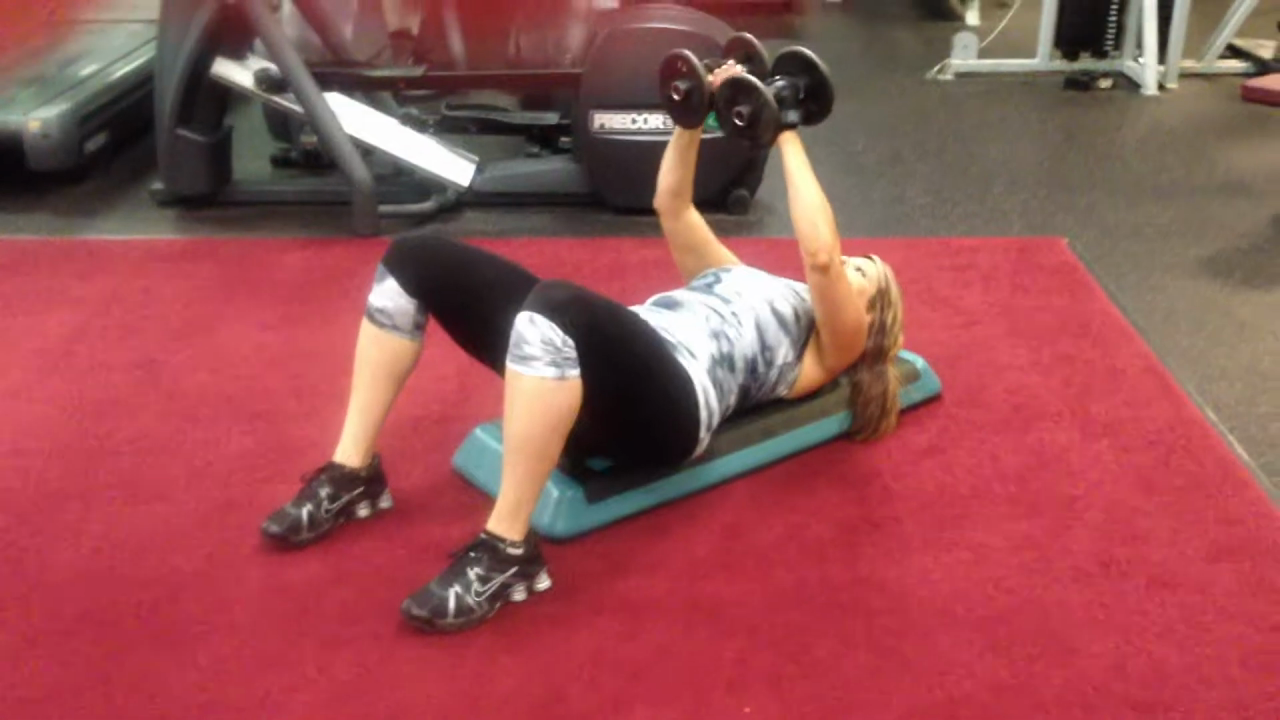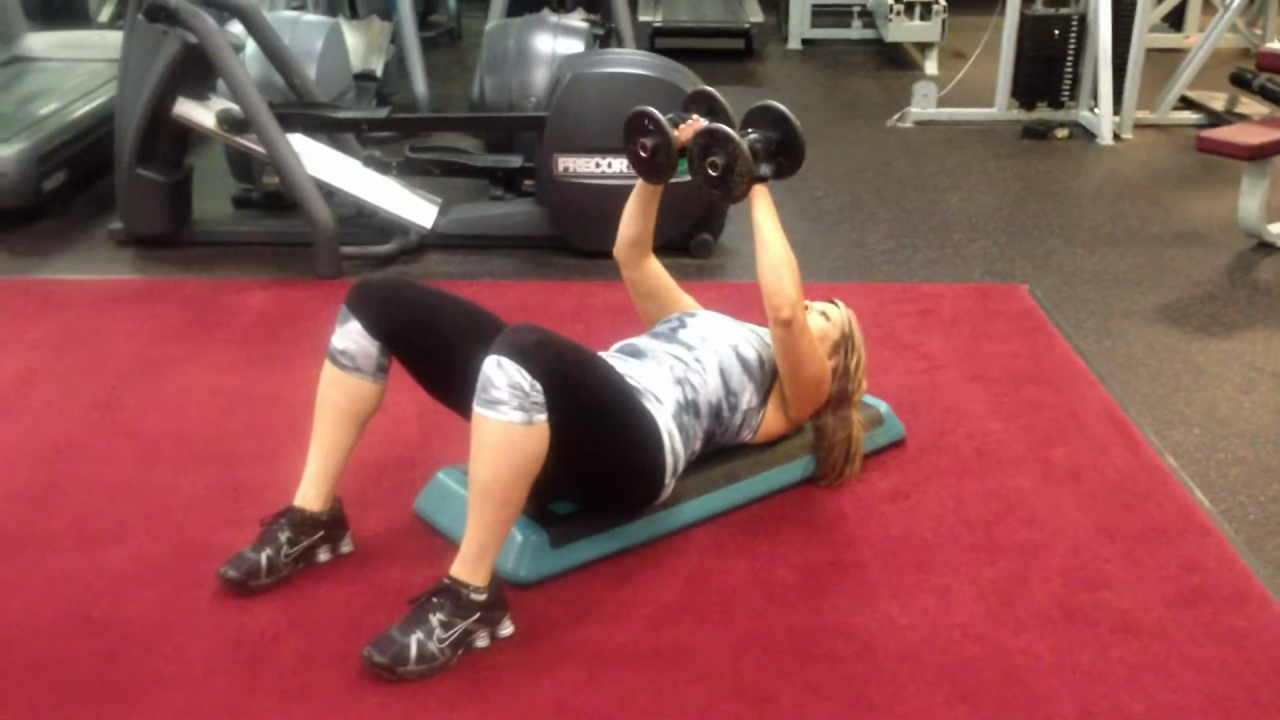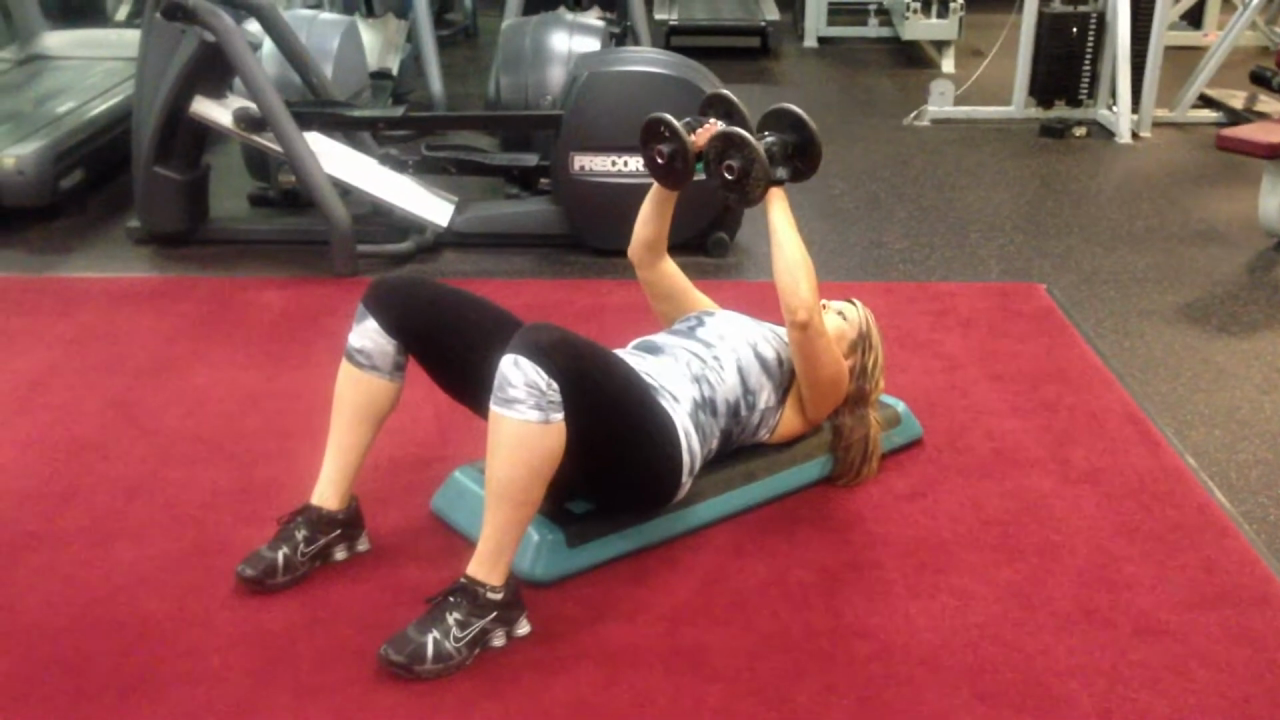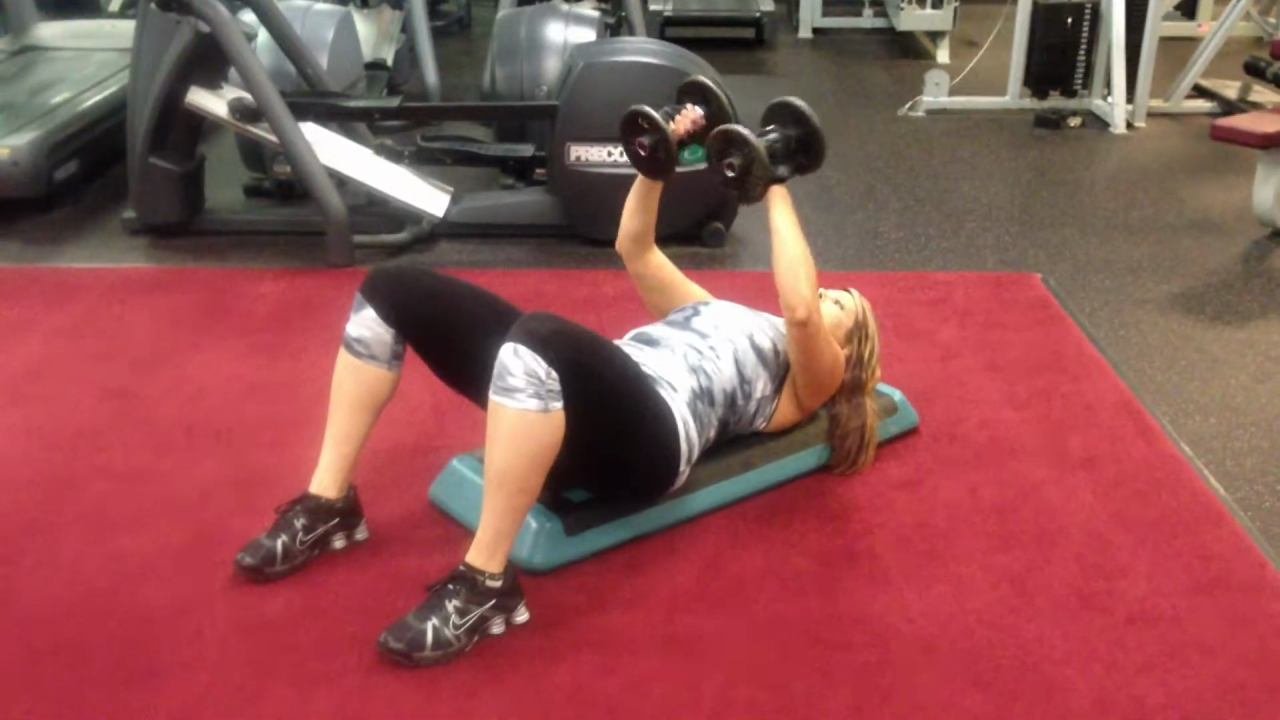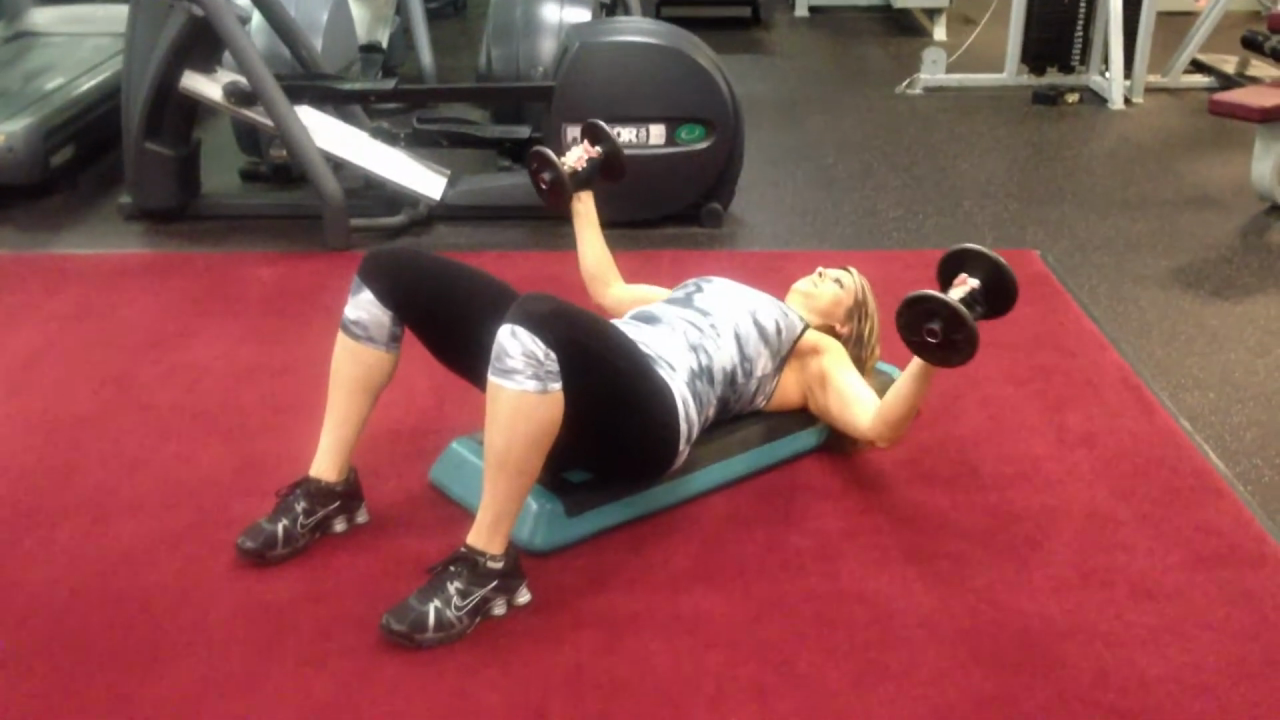
dt=1s
person 1, frame 1
left shoulder: (834, 342)
right shoulder: (750, 283)
left elbow: (819, 253)
right elbow: (673, 208)
left wrist: (788, 138)
left hip: (670, 398)
right hip: (599, 363)
left knee: (554, 304)
right knee: (413, 259)
left ankle: (507, 550)
right ankle: (352, 474)
person 1, frame 2
left shoulder: (797, 389)
right shoulder: (710, 324)
left elbow: (784, 309)
right elbow: (633, 256)
left wrist: (759, 193)
left hip: (635, 444)
right hip: (563, 404)
left knee: (522, 348)
right knee: (377, 300)
left ankle: (469, 597)
right ankle: (313, 518)
person 1, frame 3
left shoulder: (816, 389)
right shoulder: (727, 324)
left elbow: (801, 312)
right elbow: (648, 257)
left wrist: (775, 195)
left hip: (651, 443)
right hip: (585, 403)
left knee: (538, 346)
right knee: (395, 299)
left ankle: (486, 595)
right ankle: (330, 516)
person 1, frame 4
left shoulder: (810, 378)
right shoulder: (718, 314)
left elbow: (799, 311)
right elbow: (635, 249)
left wrist: (777, 191)
left hip: (650, 432)
right hip: (577, 392)
left knee: (538, 335)
right knee: (393, 288)
left ankle: (485, 583)
right ankle: (328, 504)
person 1, frame 5
left shoulder: (815, 354)
right shoulder: (718, 293)
left elbow: (878, 426)
right elbow: (607, 291)
right wrist: (581, 193)
left hip: (651, 410)
right hip: (578, 375)
left knee: (535, 317)
right knee: (390, 270)
left ankle: (487, 565)
right ankle: (329, 488)
